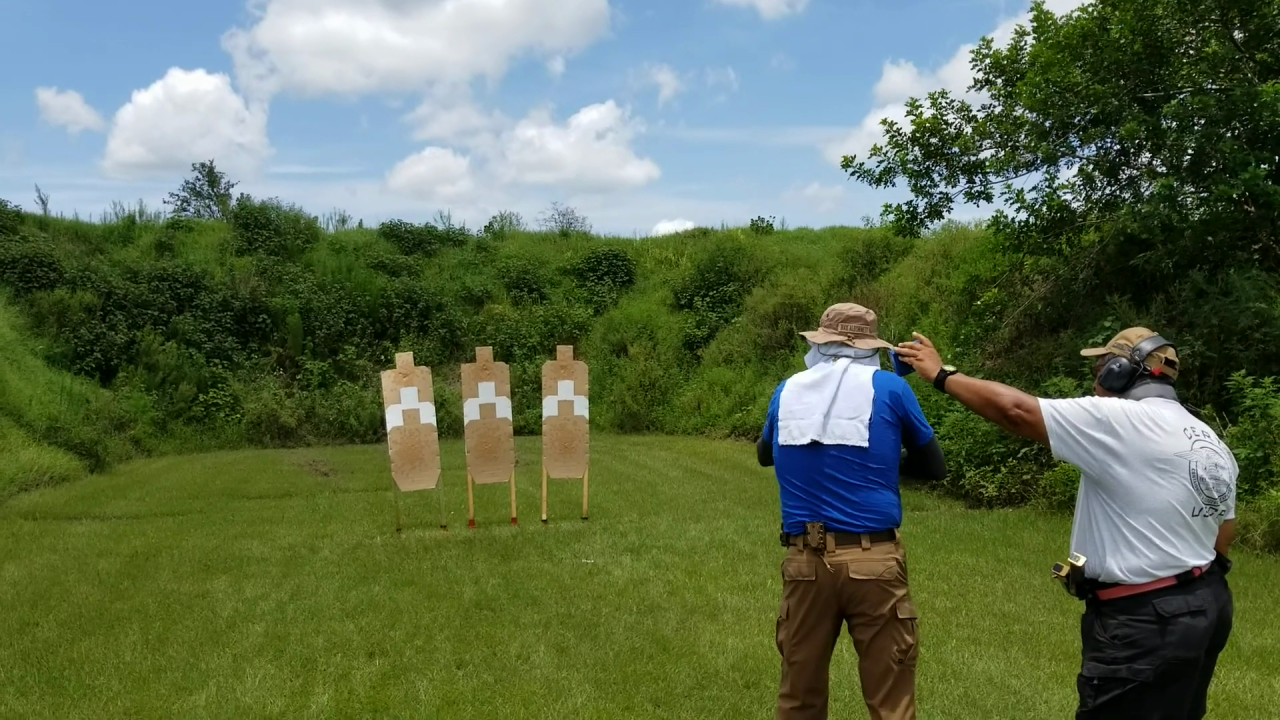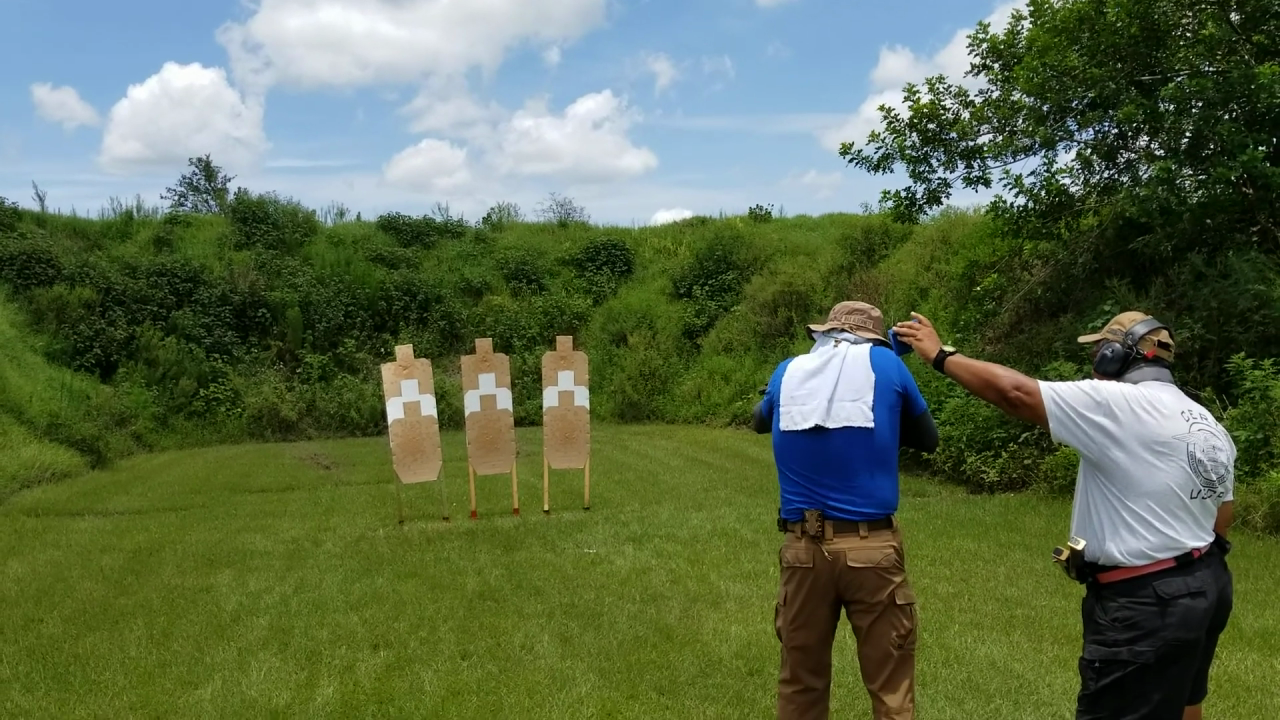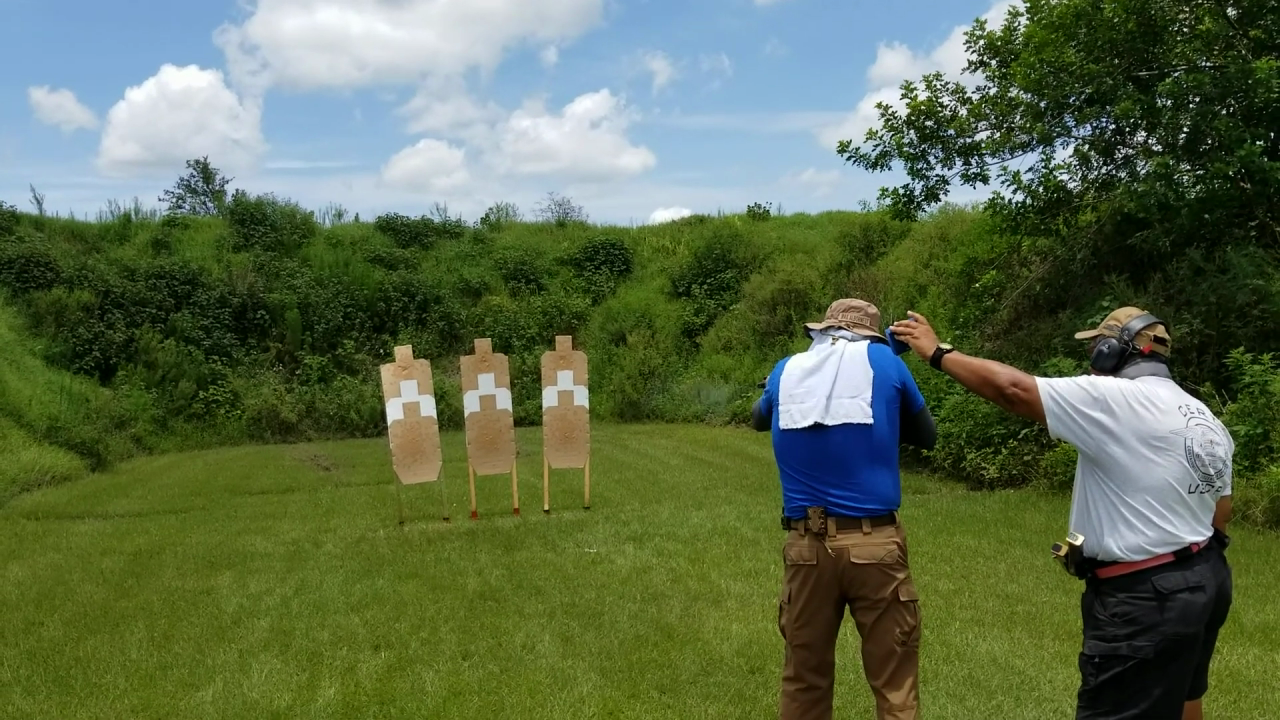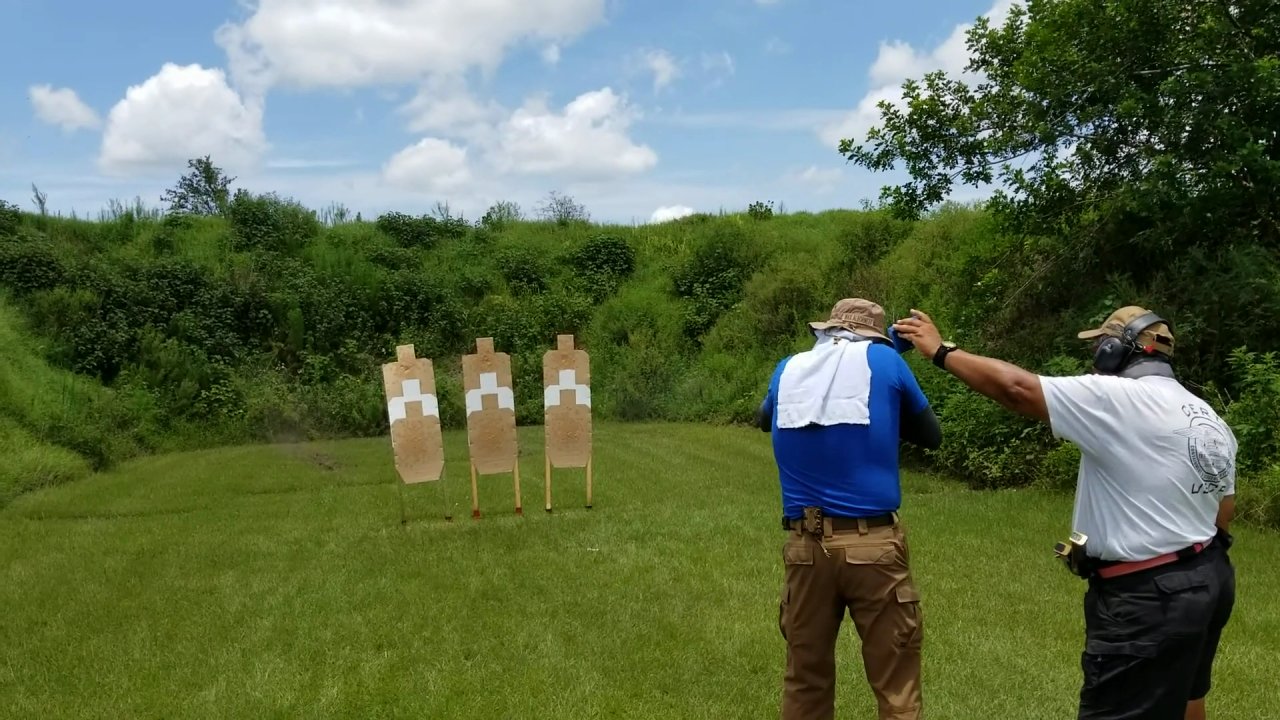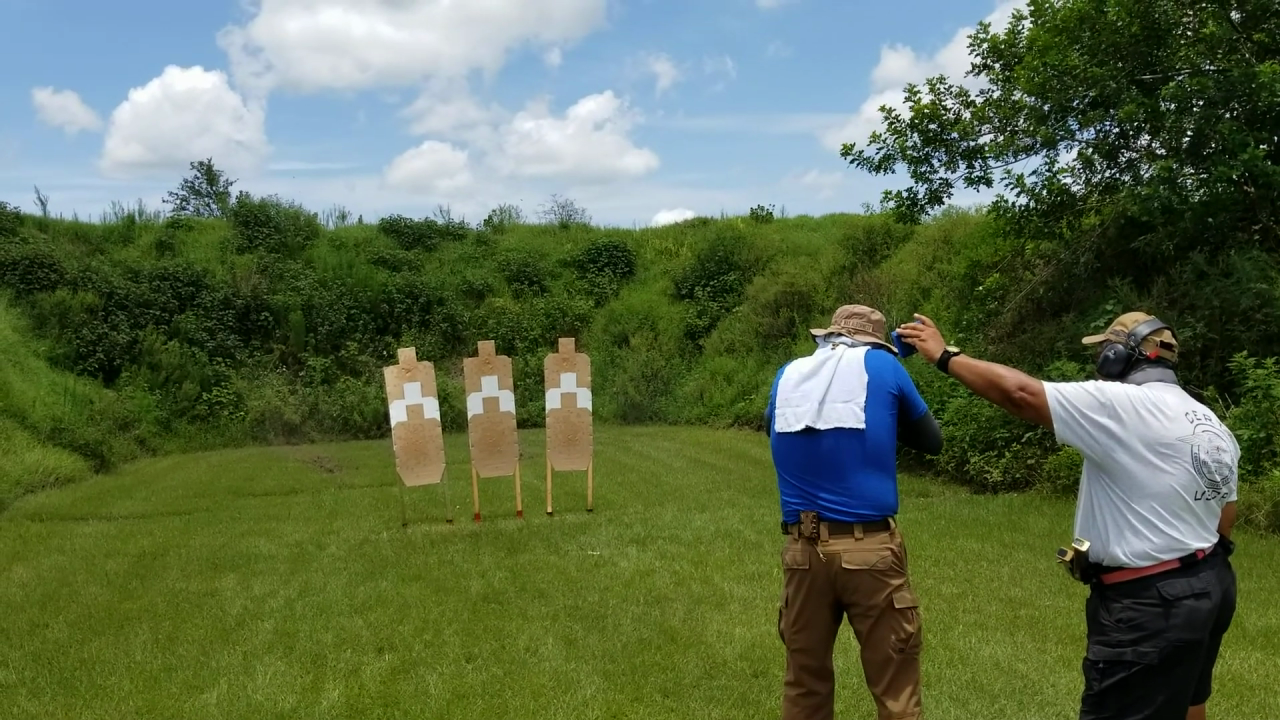
dt=0.5s
person 1, frame 1
left shoulder: (787, 390)
right shoulder: (888, 387)
left elbow: (764, 454)
right elbow: (934, 467)
left hip: (806, 563)
right hip: (875, 562)
person 1, frame 2
left shoulder: (787, 372)
right shoulder: (884, 364)
left elbow: (760, 421)
right elbow: (927, 440)
left hip: (803, 549)
right hip: (873, 548)
left knee: (800, 681)
right knee: (891, 686)
person 1, frame 3
left shoulder: (786, 370)
right shoulder: (882, 360)
left elbow: (759, 418)
right elbow: (926, 436)
left hip: (807, 547)
right hip: (875, 545)
left knee: (804, 679)
right knee: (895, 683)
person 1, frame 4
left shoulder: (788, 370)
right shoulder: (882, 360)
left elbow: (765, 420)
right elbow: (931, 436)
left hip: (805, 546)
right hip: (873, 545)
left knee: (805, 678)
right knee: (896, 685)
person 1, frame 5
left shoulder: (788, 375)
right shoulder: (881, 366)
right elbow: (931, 441)
left hip: (803, 551)
right hip: (870, 549)
left knee: (804, 682)
person 2, frame 1
left shoulder: (1121, 422)
right shoulder: (1211, 442)
left elbow: (1015, 409)
right elbow: (1222, 536)
left wrist: (941, 374)
left hip: (1146, 621)
right hip: (1206, 605)
person 2, frame 2
left shoulder: (1118, 405)
right shoulder: (1209, 424)
left elbow: (1014, 392)
right elbow: (1222, 518)
left wrist: (940, 354)
left hip: (1146, 603)
right hip: (1205, 586)
person 2, frame 3
left shoulder: (1115, 400)
right shoulder: (1206, 419)
left elbow: (1012, 388)
right elbow: (1219, 513)
left wrist: (937, 351)
left hip: (1146, 598)
right hip: (1204, 581)
person 2, frame 4
left shoulder: (1119, 399)
right shoulder: (1210, 418)
left elbow: (1015, 388)
right elbow: (1223, 512)
left wrist: (941, 351)
left hip: (1148, 597)
right hip: (1208, 580)
person 2, frame 5
left shoulder: (1122, 405)
right shoulder: (1213, 425)
left elbow: (1019, 393)
right elbow: (1225, 518)
left wrist: (945, 355)
left hip: (1150, 603)
right hip: (1210, 586)
